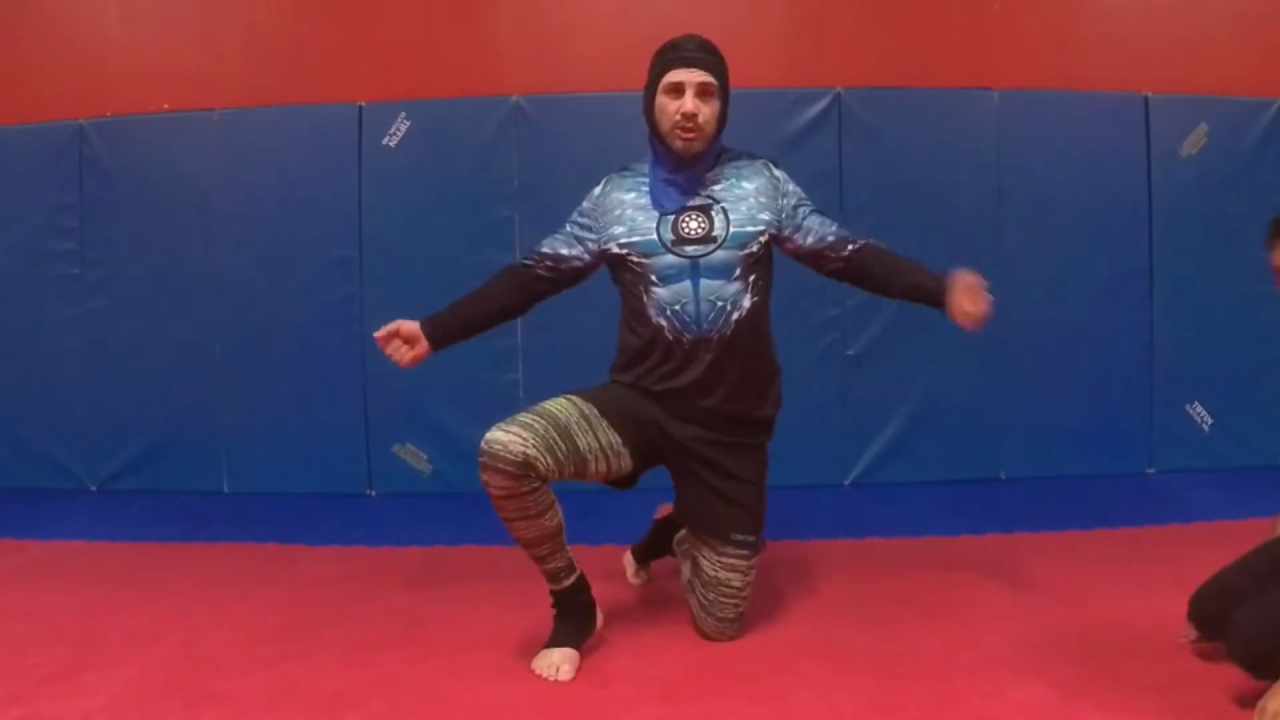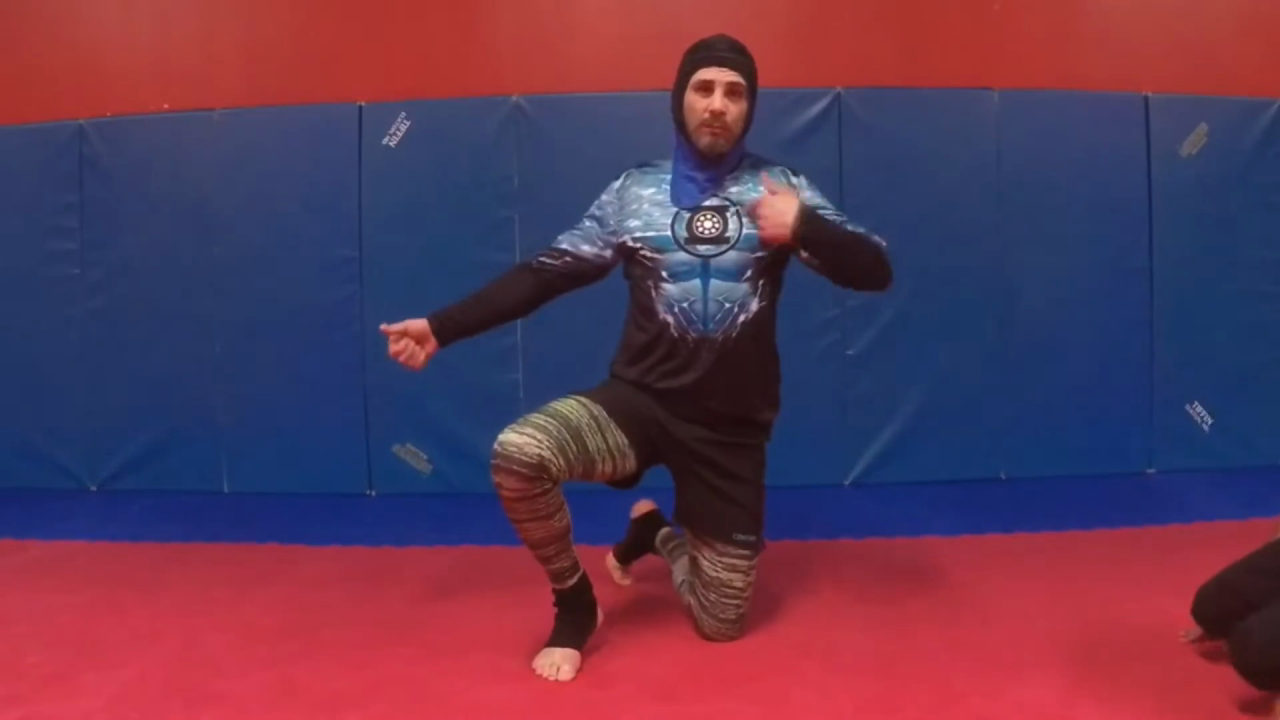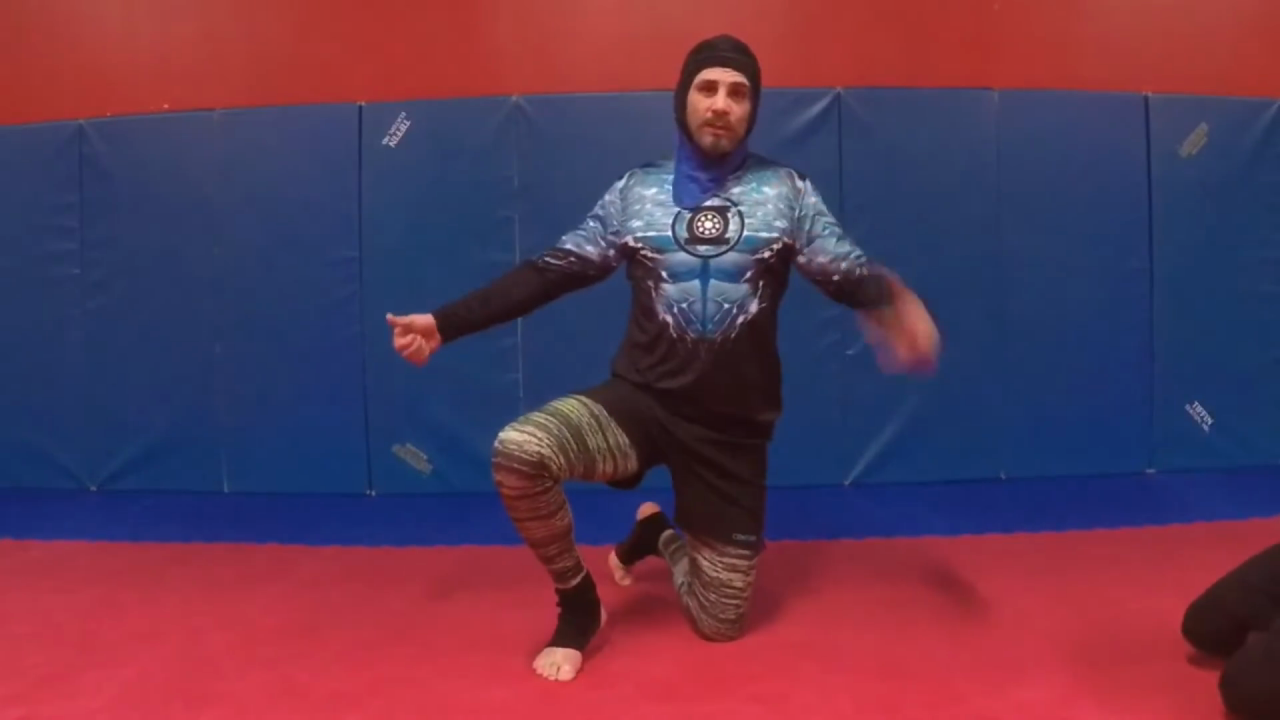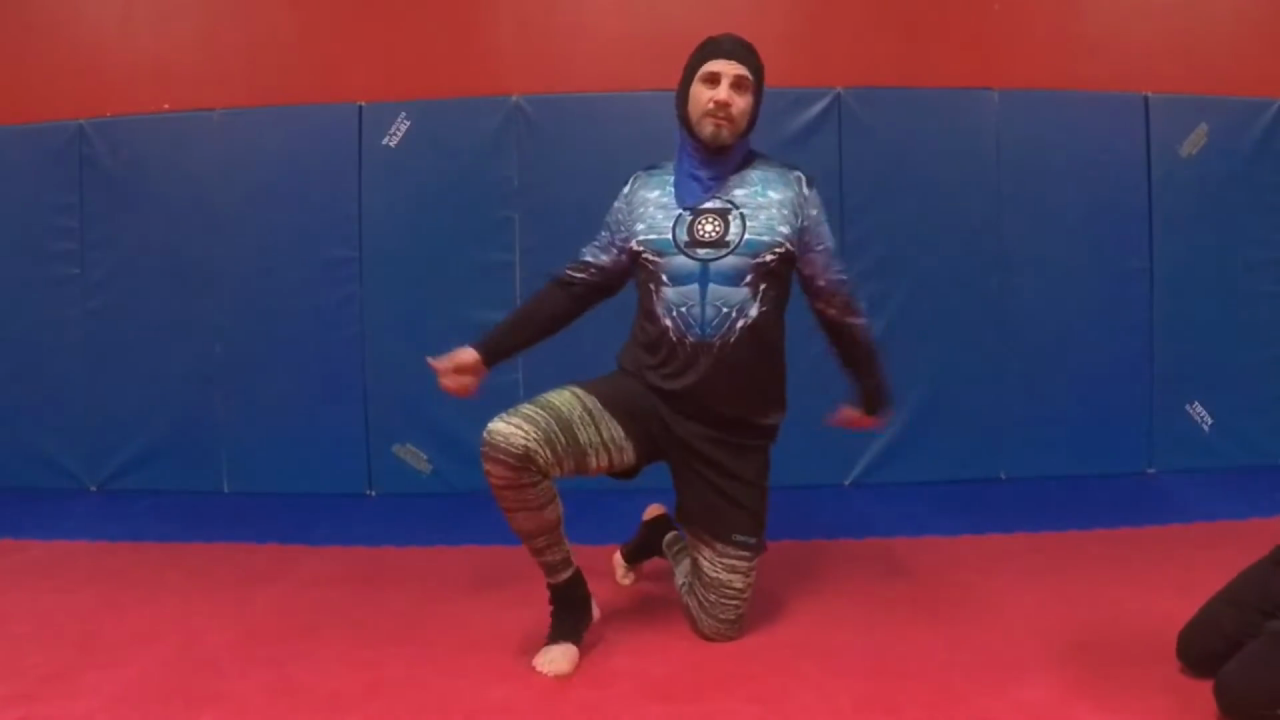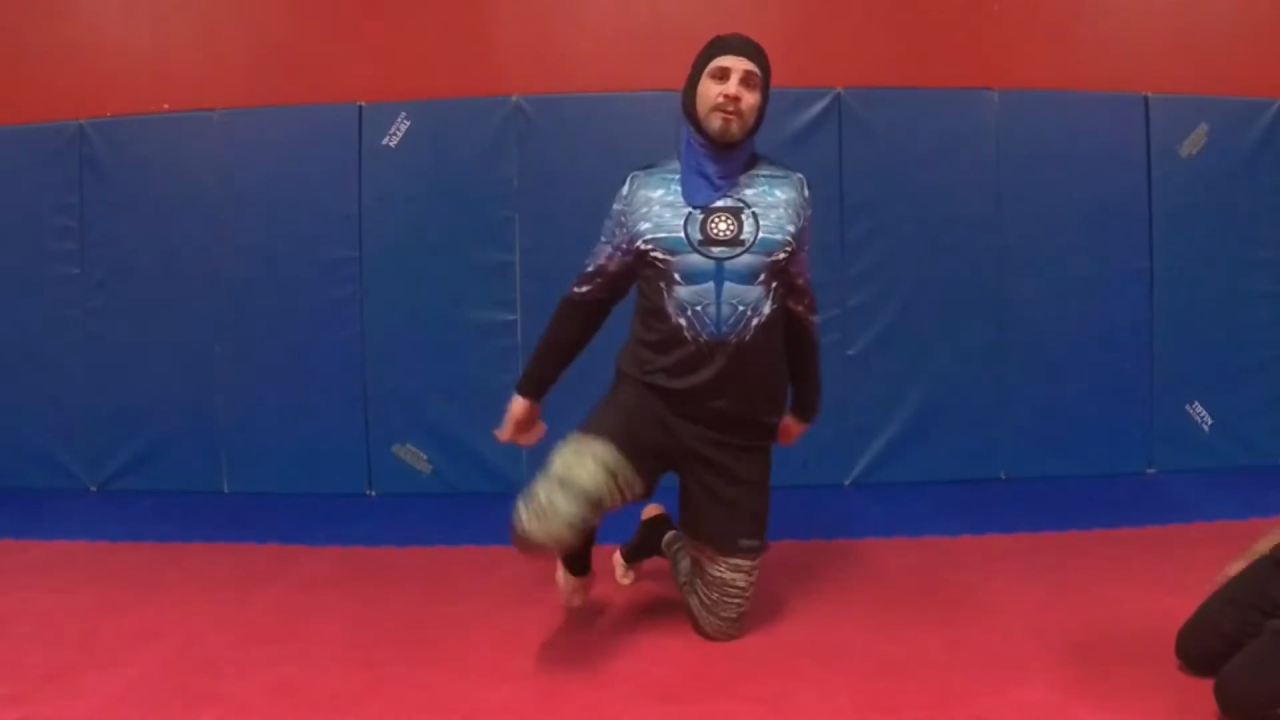
dt=0.2s
person 1, frame 1
left shoulder: (764, 185)
right shoulder: (614, 197)
left elbow: (844, 253)
right elbow: (535, 274)
left wrist: (940, 291)
right wrist: (435, 329)
left hip: (736, 421)
right hip: (641, 401)
left knee: (722, 622)
right knee: (506, 452)
left ankle: (680, 528)
right ankle: (573, 601)
person 1, frame 2
left shoulder: (780, 188)
right shoulder: (632, 191)
left elbow: (872, 271)
right elbow: (548, 271)
left wrist: (807, 225)
right wrist: (439, 327)
left hip: (732, 424)
right hip: (639, 399)
left knee: (720, 620)
right knee: (517, 455)
left ankle: (656, 532)
right ankle: (575, 602)
person 1, frame 3
left shoulder: (787, 192)
right shoulder: (635, 190)
left elbow: (853, 280)
right elbow: (551, 271)
left wrist: (901, 311)
right wrist: (443, 323)
left hip: (734, 425)
right hip: (642, 398)
left knee: (720, 621)
right knee: (518, 452)
left ankle: (659, 535)
right ankle: (579, 602)
person 1, frame 4
left shoulder: (789, 192)
right shoulder: (641, 192)
left elbow: (834, 305)
right elbow: (577, 286)
left wrist: (872, 393)
right wrist: (486, 352)
left hip: (738, 422)
right hip: (644, 395)
left knee: (721, 618)
right knee: (509, 442)
left ankle: (666, 536)
right ankle: (570, 597)
person 1, frame 5
left shoulder: (788, 192)
right shoulder: (641, 189)
right elbow: (591, 296)
left wrist: (803, 403)
right wrist: (530, 388)
left hip: (741, 424)
right hip: (648, 398)
left knee: (722, 619)
right knee: (540, 529)
left ankle: (665, 539)
right ankle: (581, 538)
